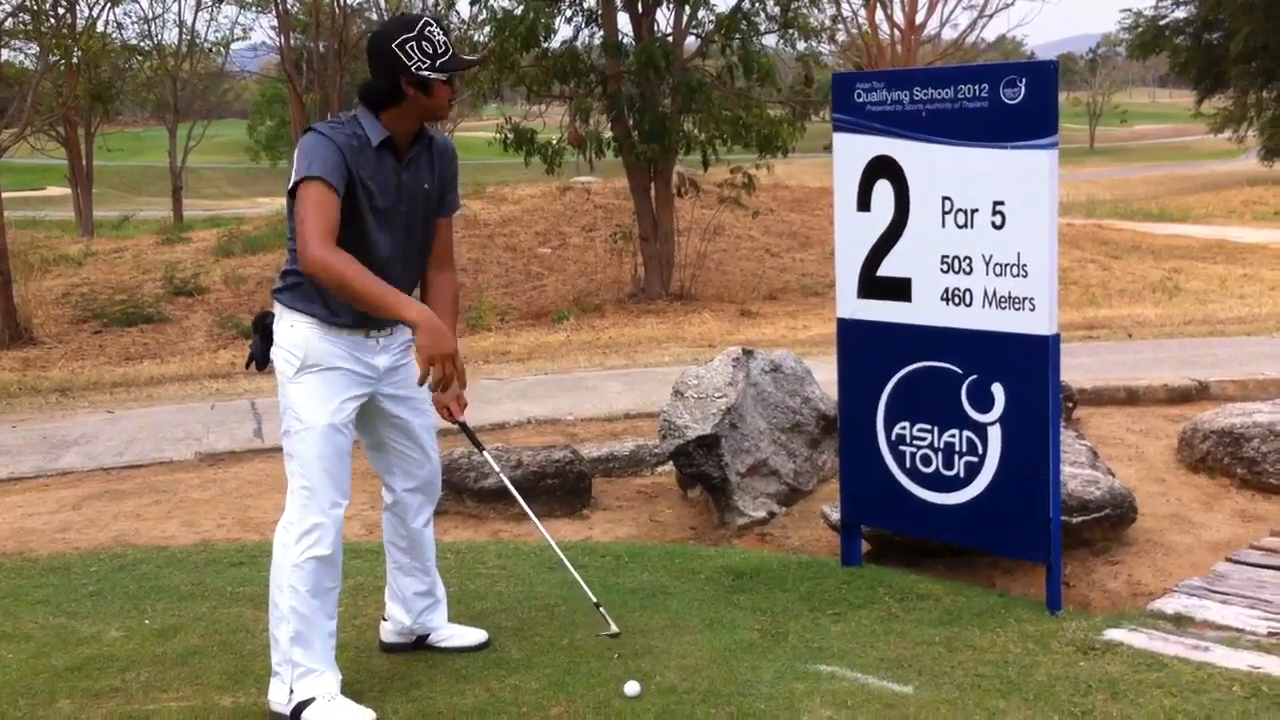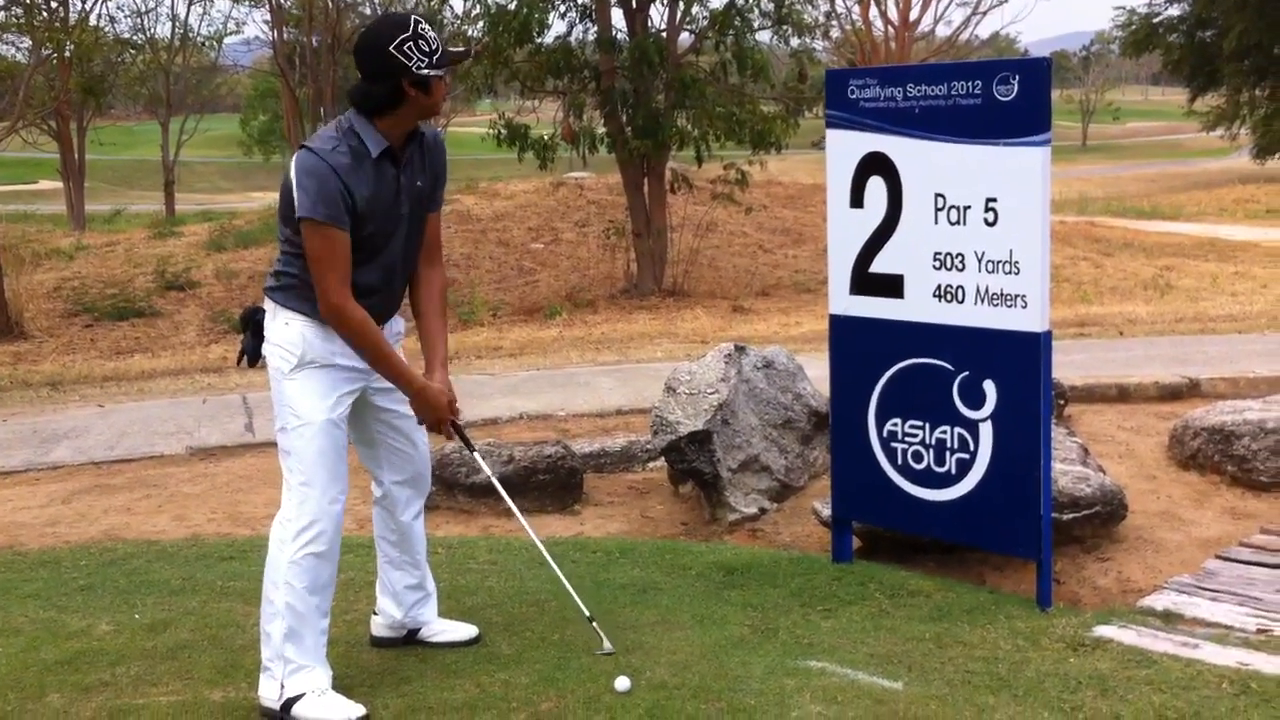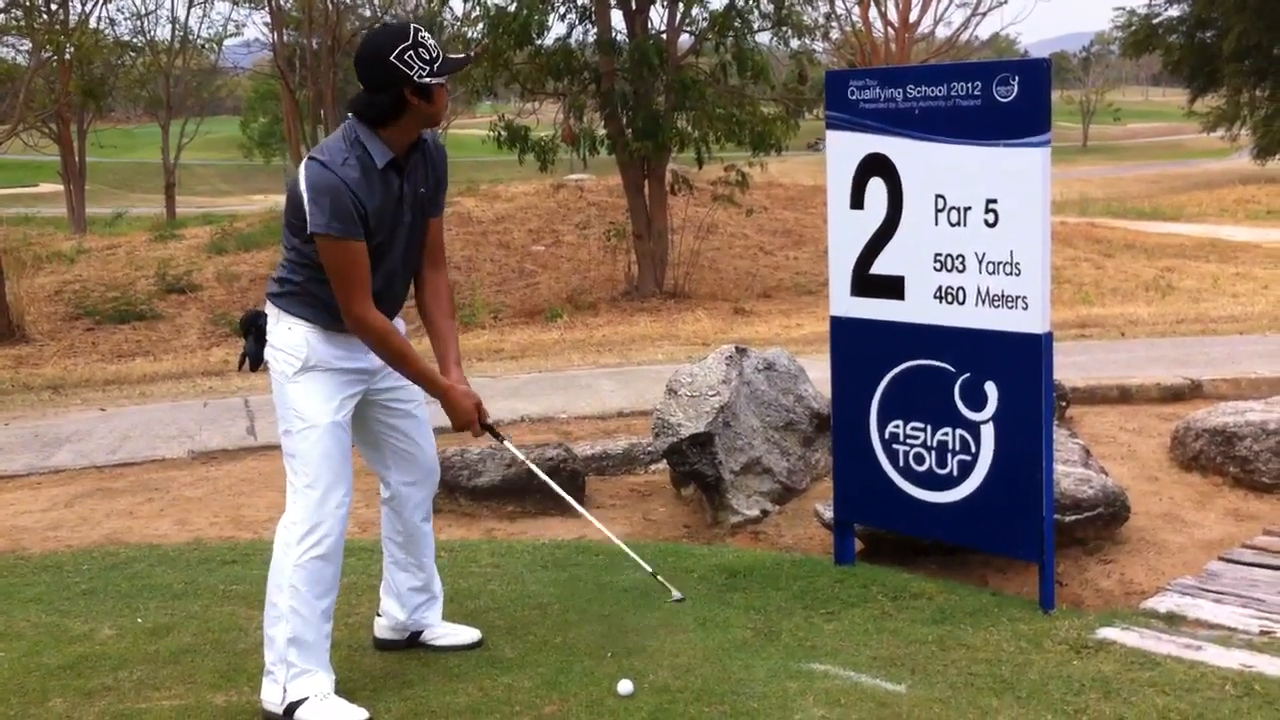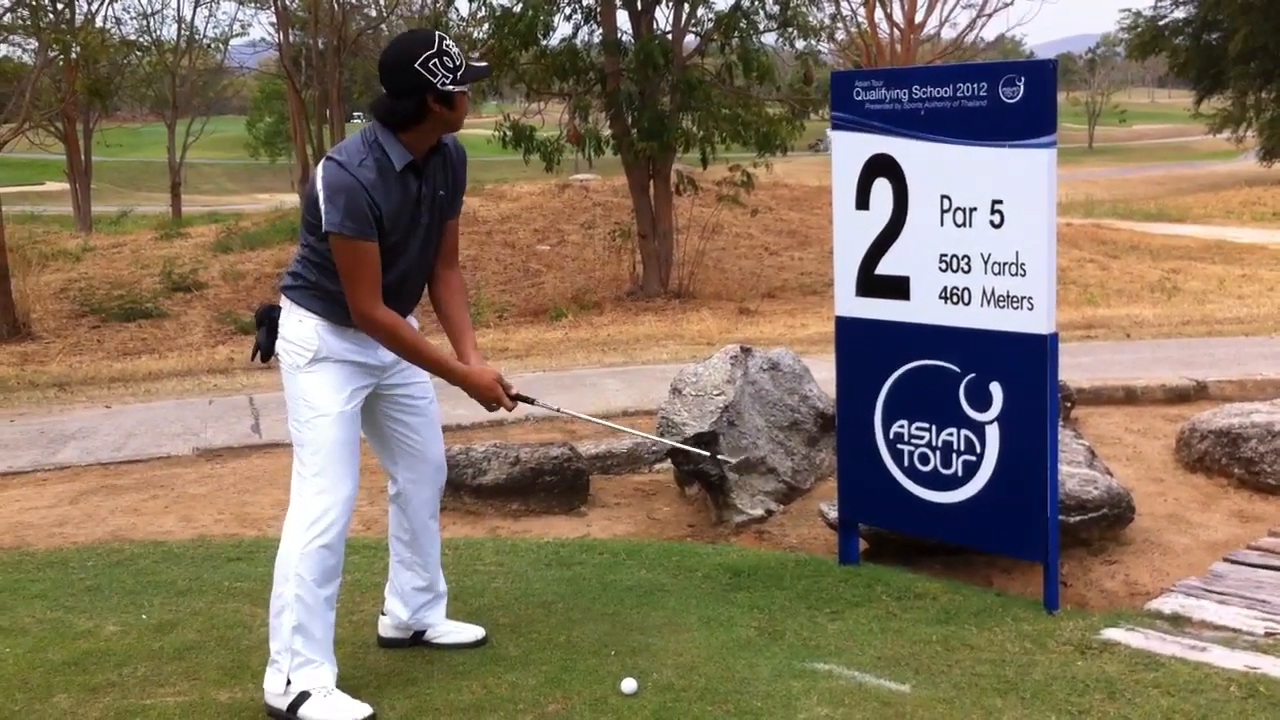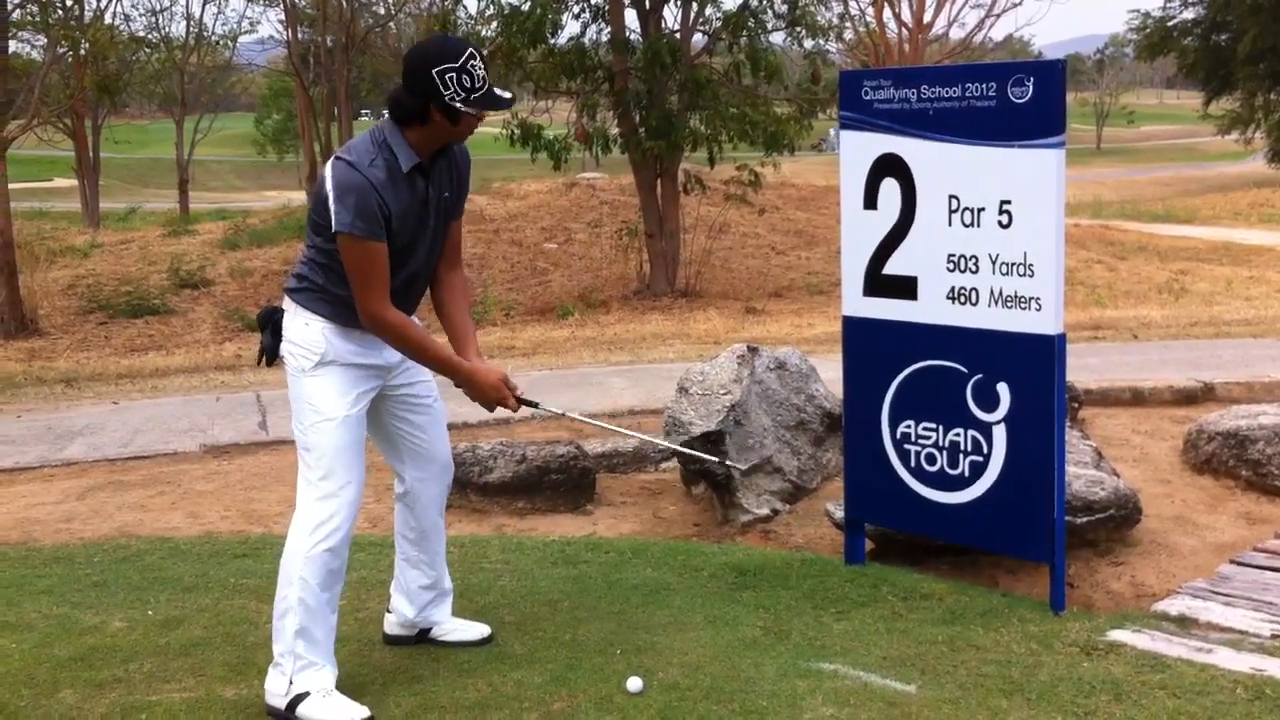
dt=0.2s
person 1, frame 1
left shoulder: (439, 155)
right shoulder: (328, 146)
left elbow: (440, 267)
right elbow: (317, 254)
left wrist: (442, 361)
right wrist: (417, 317)
left hip: (387, 337)
right hip: (320, 342)
left knee: (417, 482)
right knee: (318, 509)
left ankle: (414, 619)
person 1, frame 2
left shoulder: (427, 150)
right shoulder: (324, 164)
left elbow: (427, 263)
right elbow: (335, 302)
left wrist: (436, 370)
right wrist: (414, 388)
left hip: (378, 331)
right hip: (311, 339)
left knee: (406, 475)
right knee: (315, 505)
left ankle: (404, 613)
person 1, frame 3
left shoulder: (429, 156)
right shoulder: (331, 176)
left elbow: (430, 268)
right elbow: (357, 312)
left wrist: (453, 367)
right wrist: (443, 392)
left hip: (379, 336)
right hip: (312, 343)
left knee: (415, 474)
right knee: (319, 510)
left ankle: (409, 617)
person 1, frame 4
left shoulder: (449, 160)
right shoulder: (348, 176)
left elbow: (445, 267)
right elbow: (367, 309)
left wrist: (472, 357)
right wrist: (459, 376)
left hip: (391, 335)
right hip: (325, 339)
left knee: (422, 473)
right knee: (326, 499)
left ankle: (413, 615)
person 1, frame 5
left shoulder: (452, 161)
right shoulder: (356, 175)
left elbow: (447, 269)
right elbow: (375, 309)
left wrist: (473, 358)
right wrist: (467, 376)
left hip: (394, 339)
right hip: (328, 340)
left knee: (429, 471)
right knee: (333, 500)
left ankle: (418, 612)
